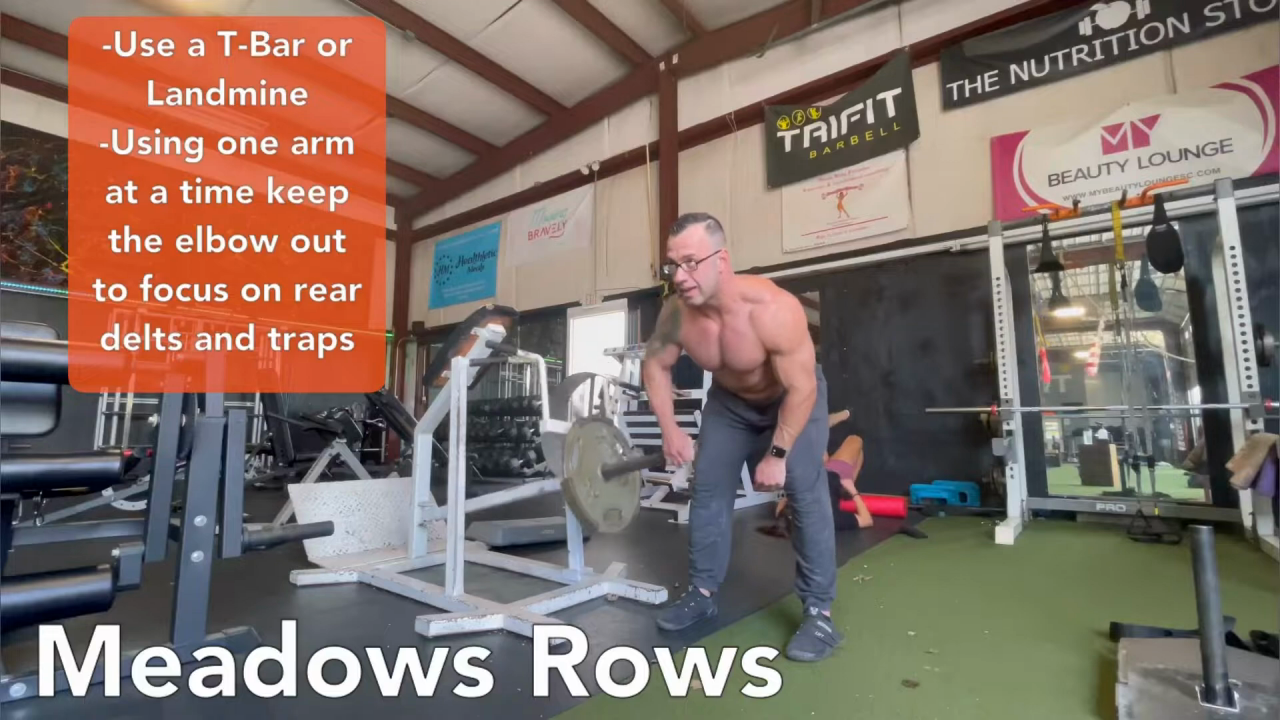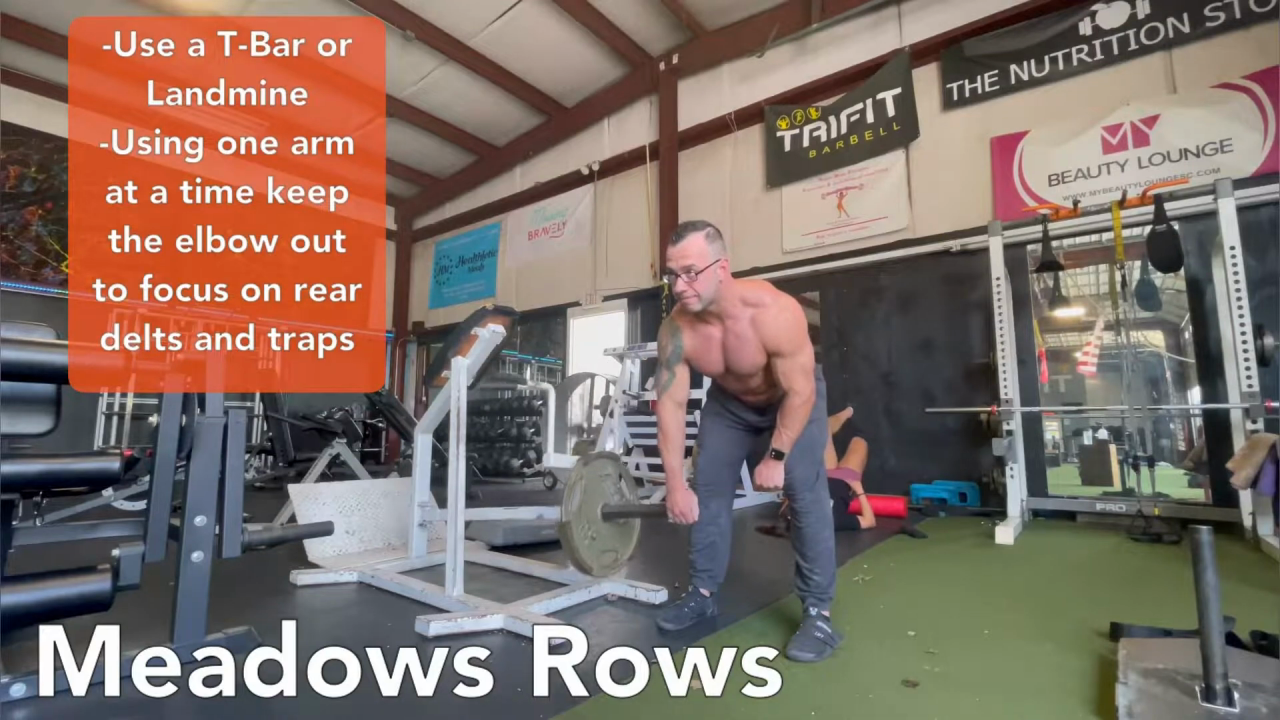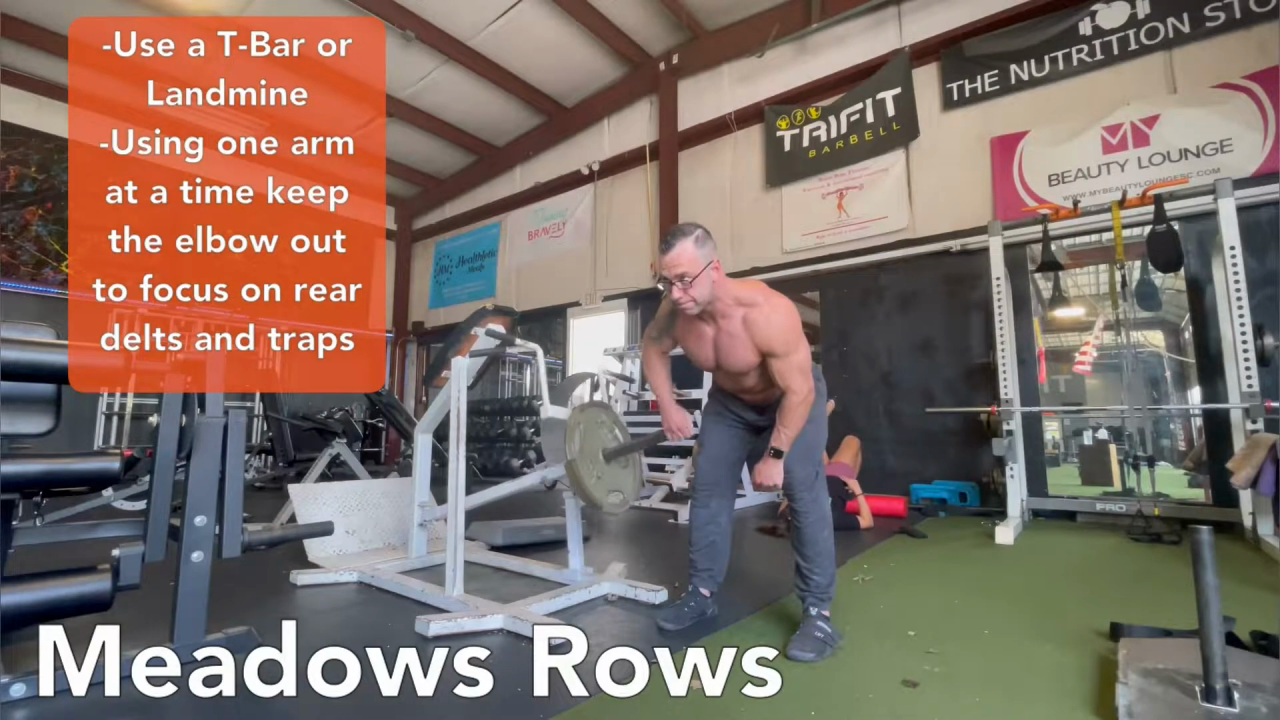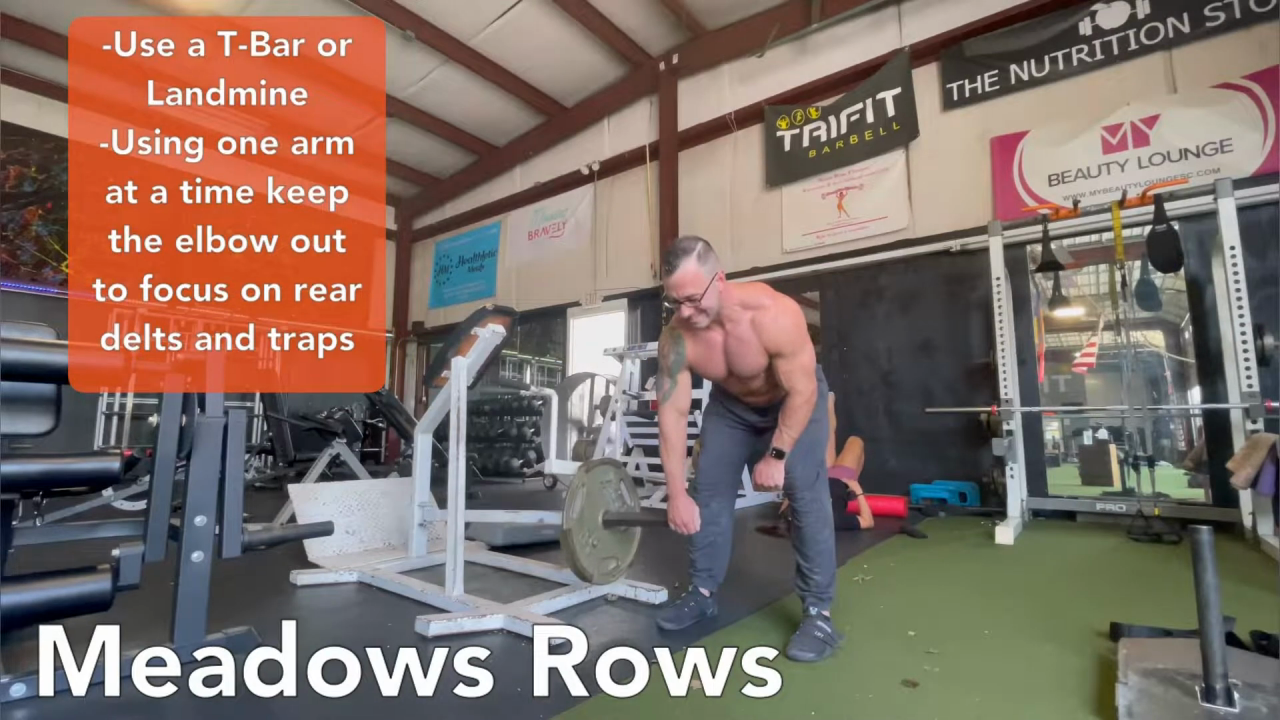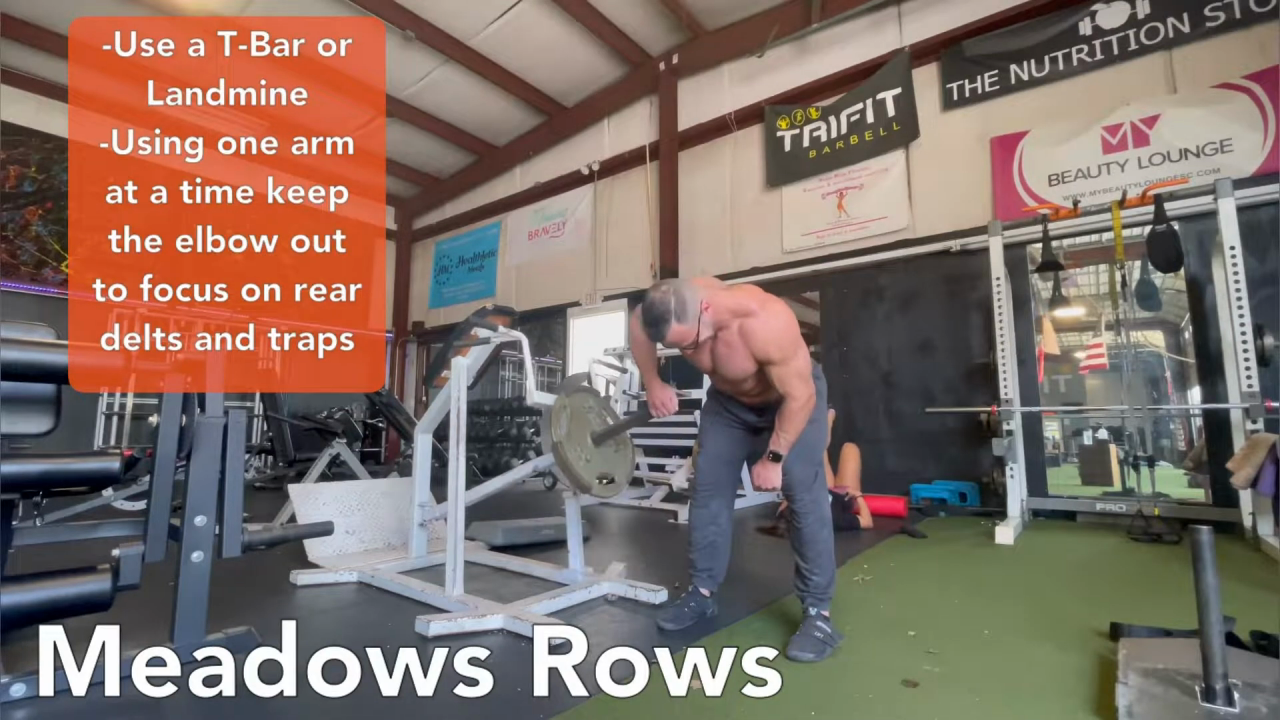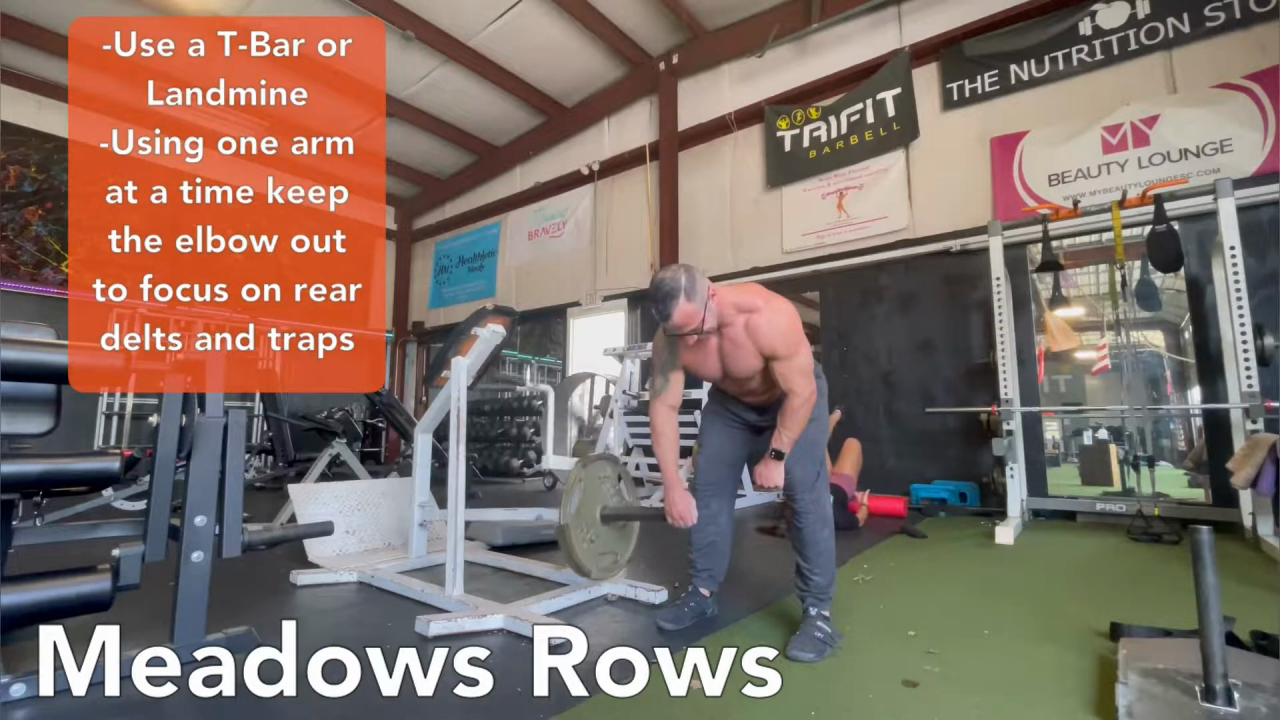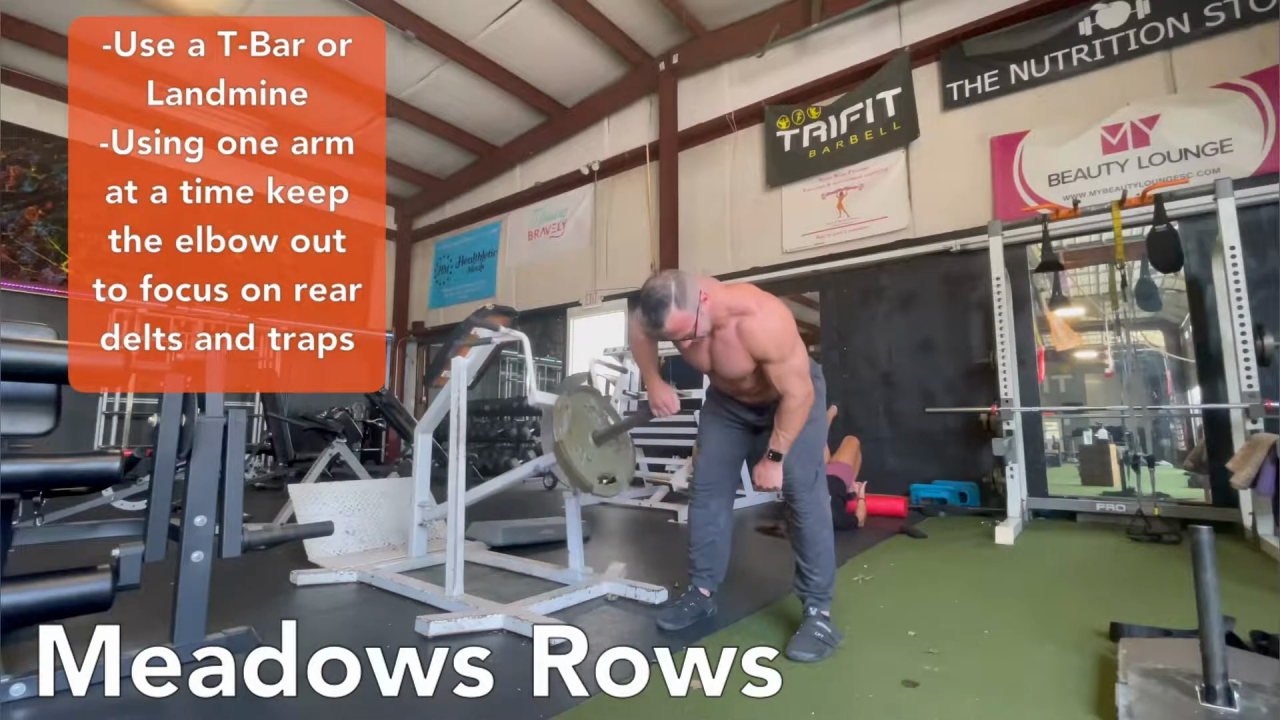
dt=0.7s
person 1, frame 1
left shoulder: (772, 310)
right shoulder: (677, 314)
left elbow: (801, 390)
right elbow: (656, 363)
left wrist: (777, 455)
right wrist: (670, 430)
left hip: (793, 397)
right hip: (729, 400)
left knee: (805, 493)
right knee: (707, 489)
left ankle: (819, 613)
right ankle: (702, 593)
person 1, frame 2
left shoulder: (773, 312)
right shoulder: (677, 330)
left elbow: (799, 391)
right elbow: (670, 404)
left wrist: (776, 456)
right wrist: (676, 484)
left hip: (793, 397)
right hip: (728, 401)
left knee: (805, 493)
right knee: (707, 491)
left ankle: (818, 613)
right ankle: (702, 593)
person 1, frame 3
left shoulder: (766, 312)
right shoulder: (675, 314)
left elbow: (799, 392)
right elbow: (652, 348)
left wrist: (776, 455)
right wrist: (669, 408)
left hip: (794, 397)
right hip: (729, 401)
left knee: (804, 493)
right knee: (708, 490)
left ankle: (818, 612)
right ankle: (702, 593)
person 1, frame 4
left shoulder: (773, 314)
right shoulder: (677, 337)
left elbow: (802, 391)
right elbow: (672, 414)
left wrist: (776, 456)
right wrist: (677, 495)
left hip: (795, 399)
right hip: (730, 403)
left knee: (805, 494)
right knee: (707, 491)
left ankle: (818, 612)
right ankle: (702, 593)
person 1, frame 5
left shoulder: (764, 320)
right shoulder: (674, 315)
left elbow: (800, 396)
right elbow: (637, 324)
left wrist: (774, 457)
right wrist: (653, 383)
left hip: (794, 396)
right hip: (728, 400)
left knee: (803, 493)
right knee: (708, 488)
left ankle: (818, 612)
right ankle: (702, 592)
person 1, frame 6
left shoulder: (769, 317)
right shoulder: (671, 338)
left elbow: (801, 392)
right elbow: (664, 407)
left wrist: (776, 456)
right wrist: (673, 486)
left hip: (795, 397)
right hip: (729, 402)
left knee: (806, 494)
right knee: (707, 490)
left ankle: (818, 612)
right ankle: (702, 593)
person 1, frame 7
left shoulder: (762, 319)
right shoulder: (672, 313)
left elbow: (798, 394)
right elbow: (637, 327)
left wrist: (774, 457)
right wrist: (653, 382)
left hip: (793, 396)
right hip: (727, 400)
left knee: (804, 492)
right knee: (707, 489)
left ankle: (818, 612)
right ankle: (702, 592)
